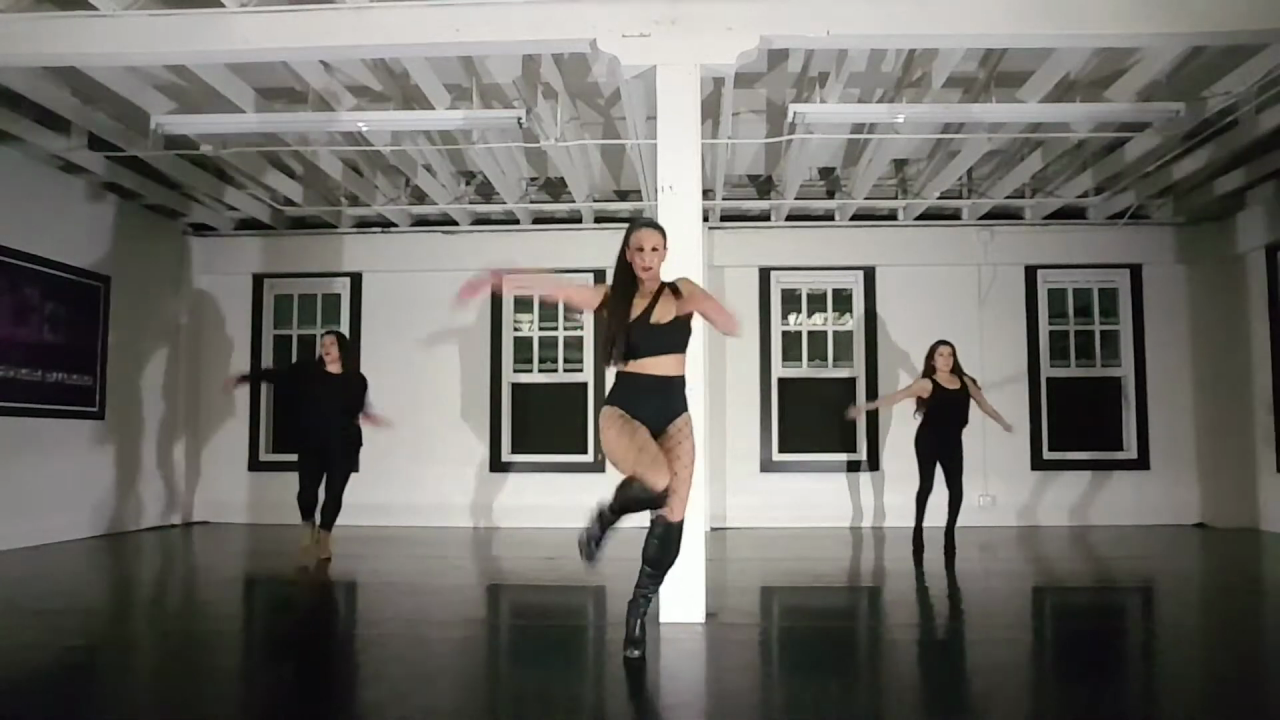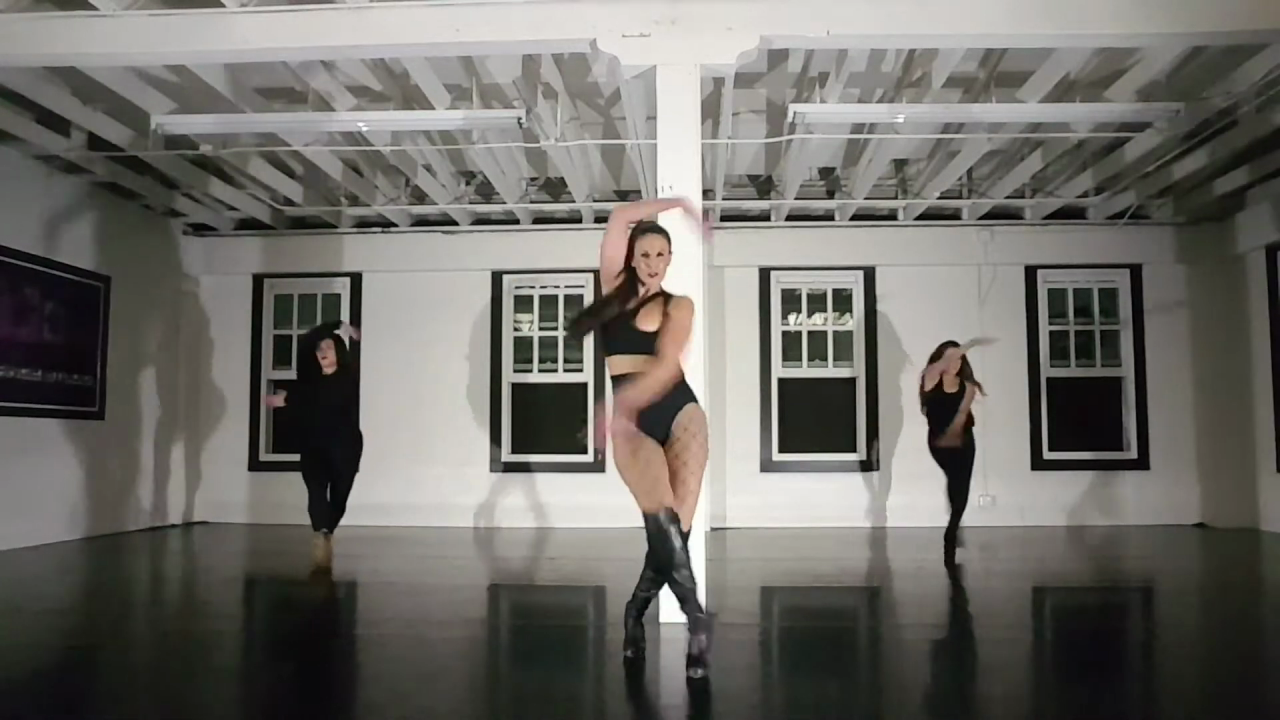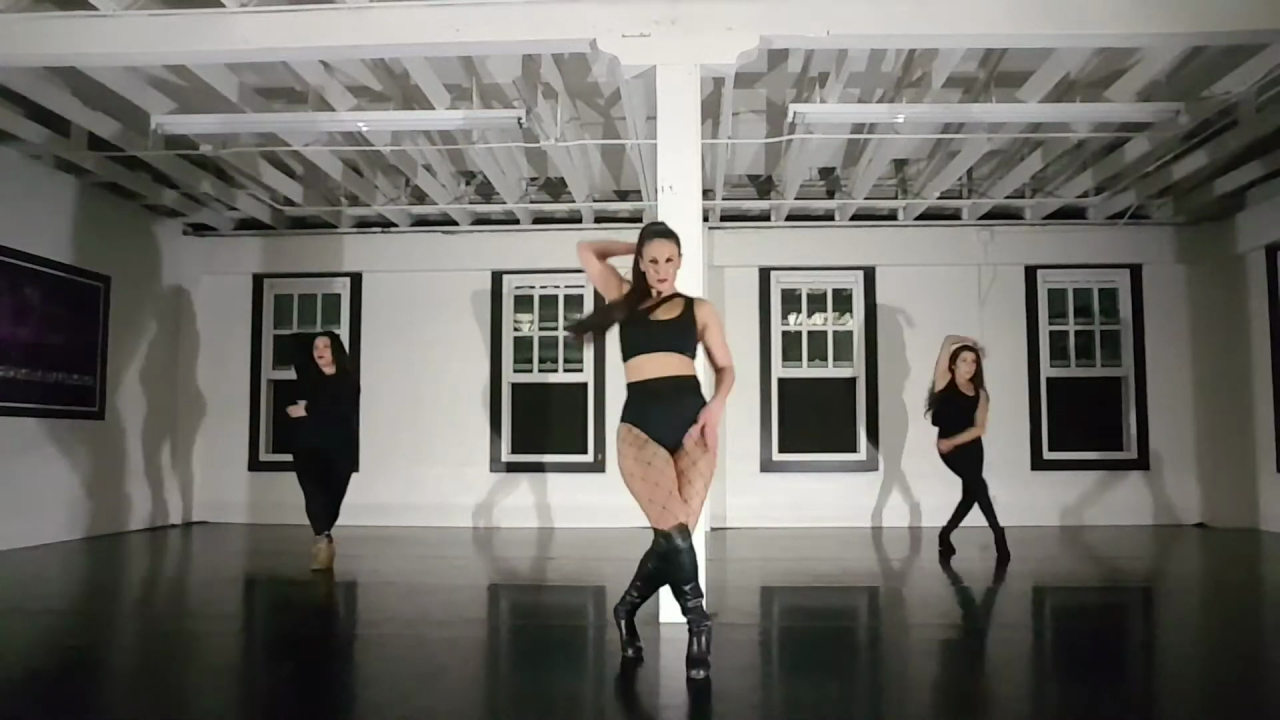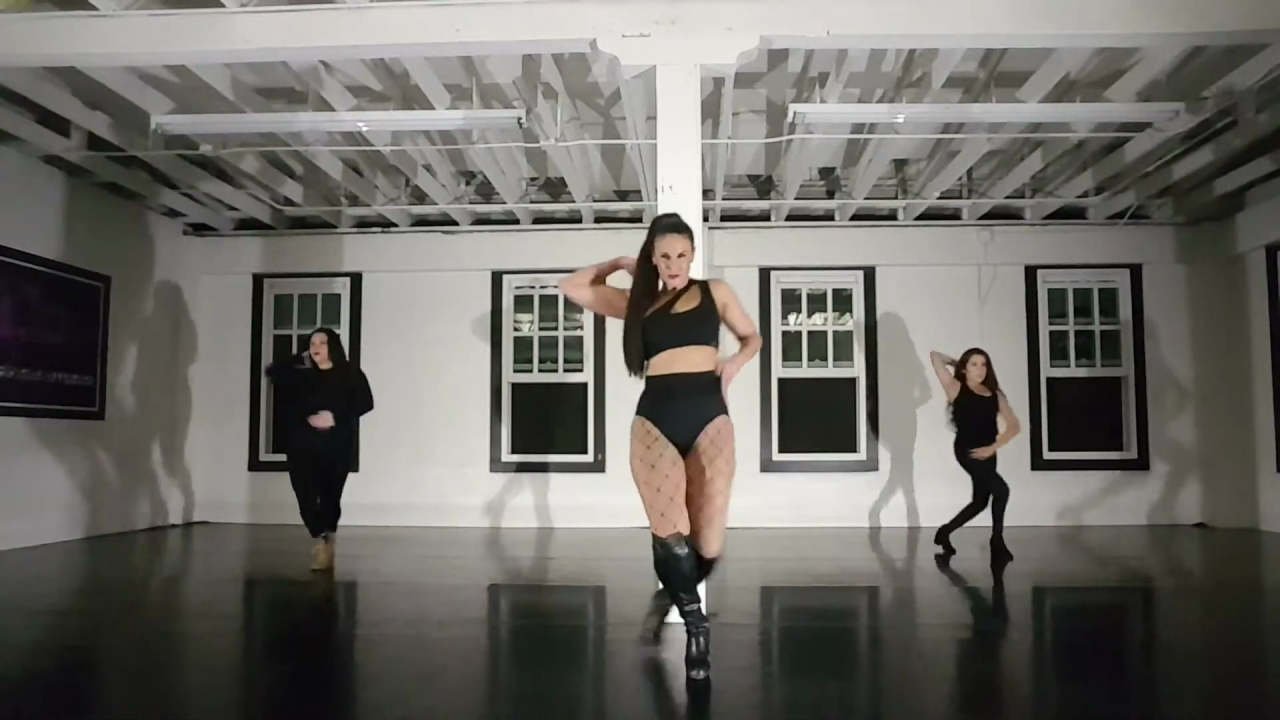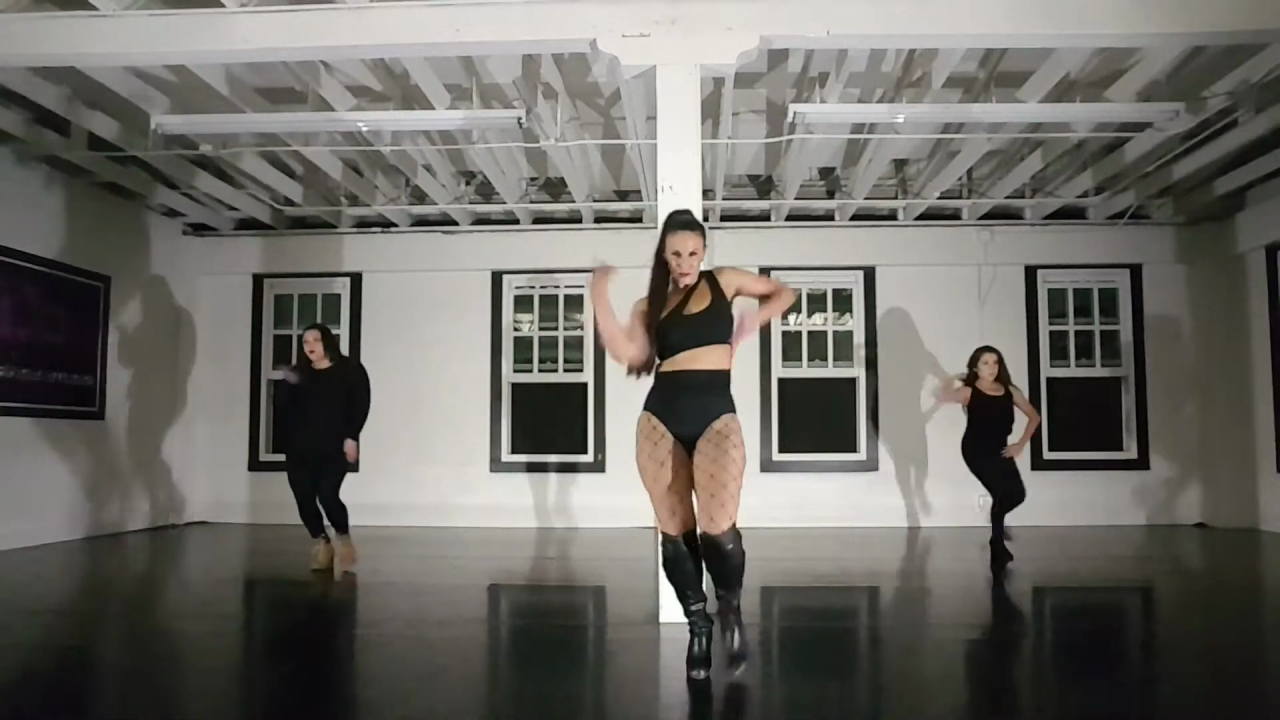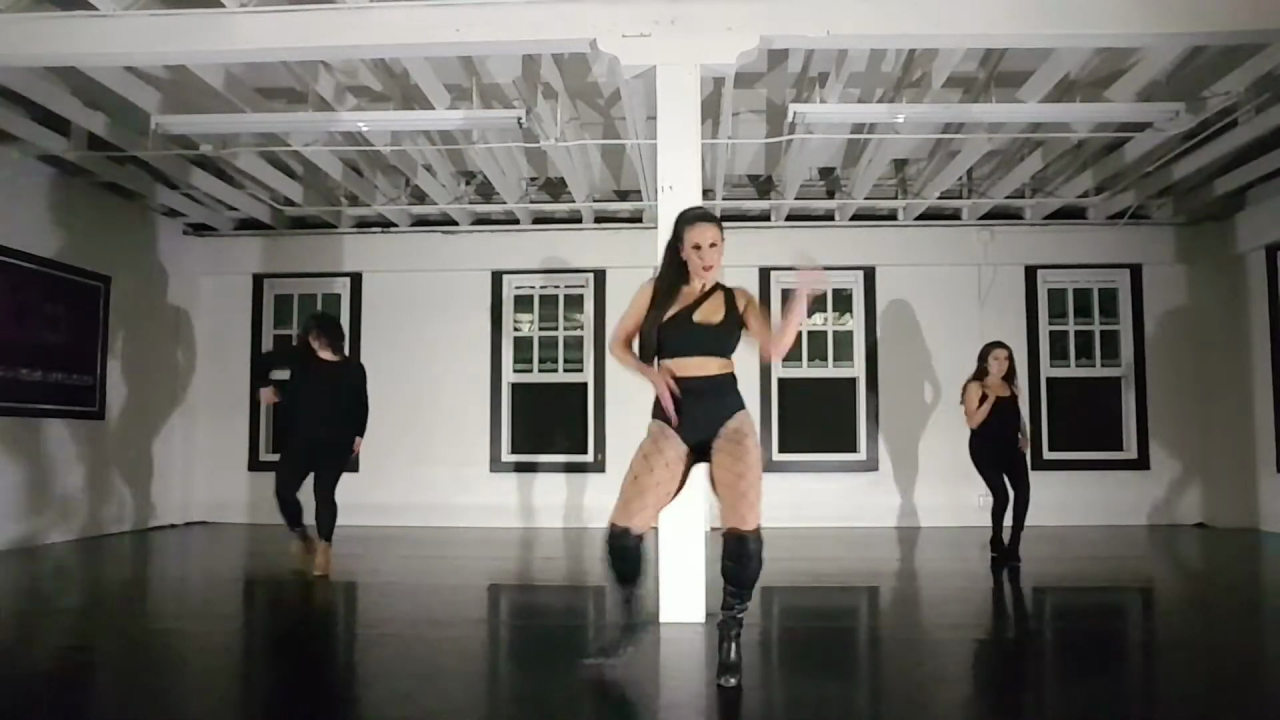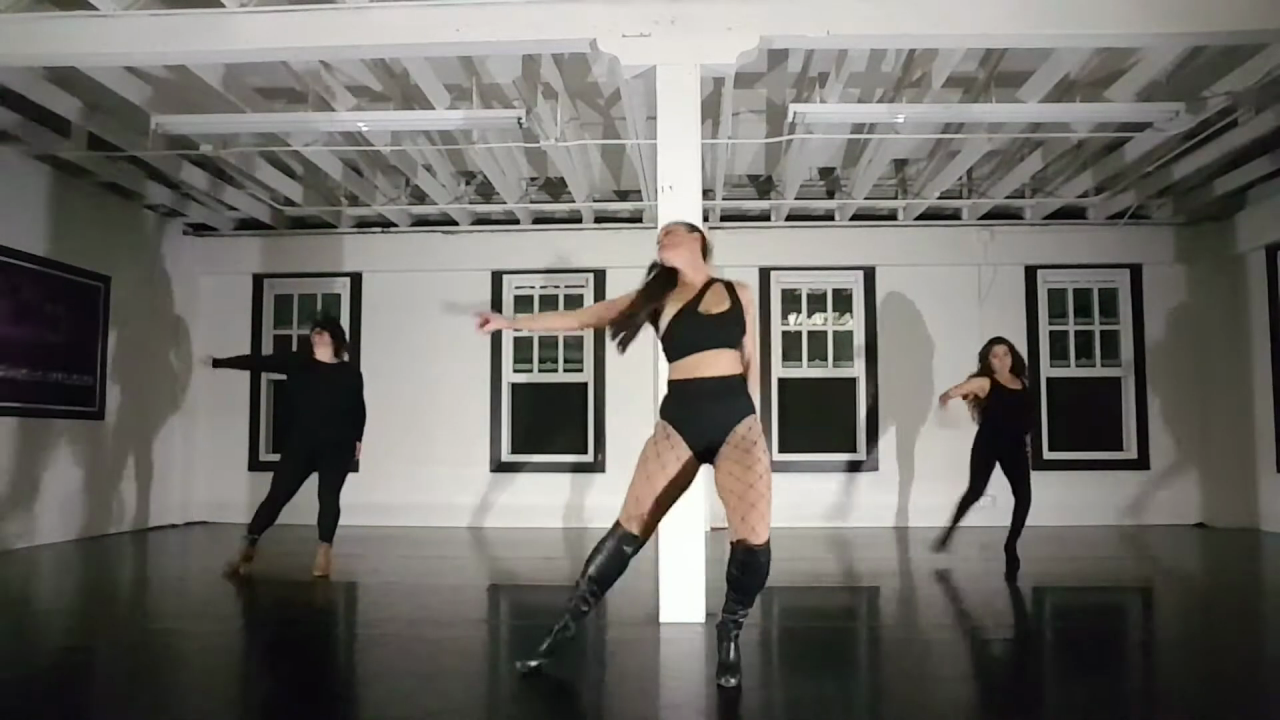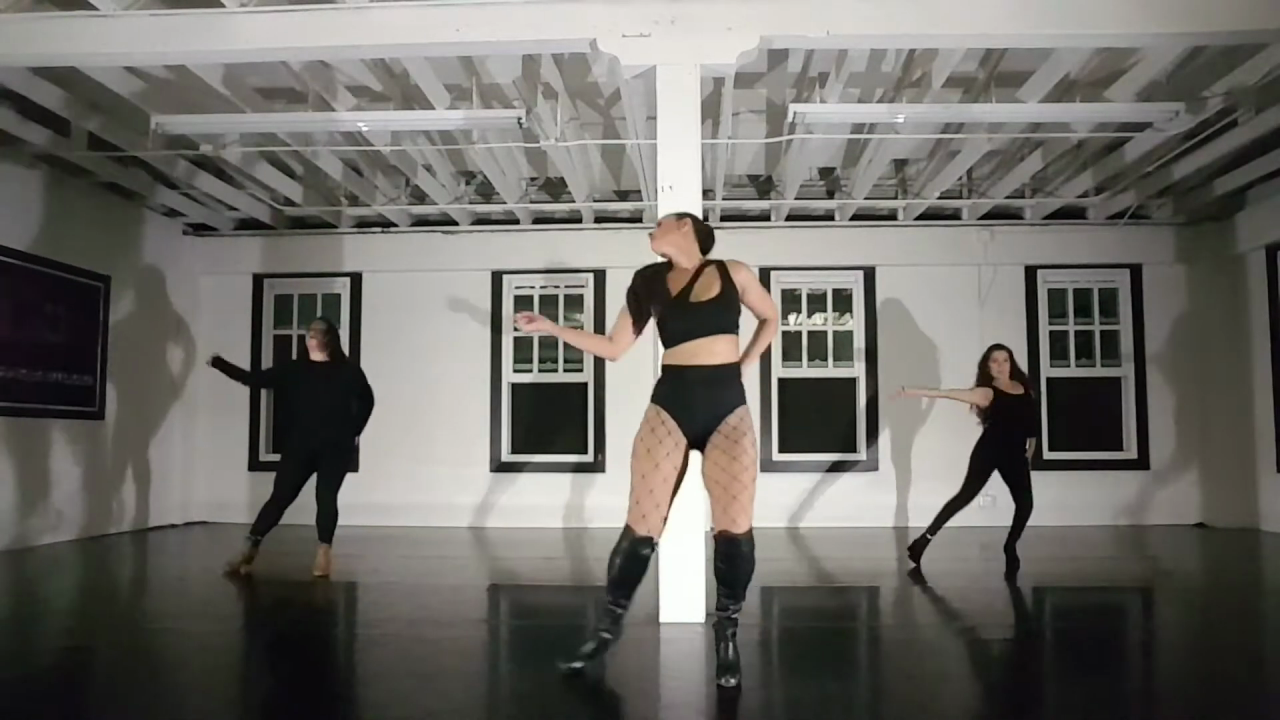
dt=0.2s
person 1, frame 1
left shoulder: (682, 290)
right shoulder: (610, 297)
left elbow: (726, 323)
right elbow: (556, 290)
left wrist: (704, 305)
right wrist: (501, 279)
left hip: (673, 414)
right hip: (624, 410)
left knee: (671, 520)
right knee: (657, 482)
left ankle: (638, 610)
right ankle: (606, 516)
person 1, frame 2
left shoulder: (679, 306)
right shoulder: (615, 287)
left elbow: (669, 365)
right elbow: (618, 219)
left wrist: (619, 407)
right wrist: (676, 205)
left hip: (680, 413)
right hip: (633, 422)
left knee: (677, 526)
right knee: (662, 514)
left ankle: (637, 610)
right ankle: (697, 618)
person 1, frame 3
left shoulder: (698, 309)
right shoulder: (625, 297)
left elbow: (726, 367)
right elbow: (586, 250)
left wrist: (716, 405)
right wrist: (636, 245)
left hip: (690, 424)
right hip: (639, 426)
left knee: (675, 536)
right knee: (672, 529)
left ankle: (627, 607)
right ankle: (698, 625)
person 1, frame 4
left shoulder: (714, 291)
right shoulder: (635, 301)
left elbow: (752, 336)
right elbow: (572, 287)
left wrist: (735, 361)
right wrist: (620, 264)
left hip: (709, 418)
right hip: (654, 421)
left knee: (707, 545)
right knee: (670, 535)
left ankle: (667, 598)
right ankle: (696, 625)
person 1, frame 5
left shoulder: (724, 281)
right shoulder: (650, 305)
left elbow: (783, 293)
right elbow: (625, 352)
left wrist: (755, 320)
right wrist: (599, 294)
left hip: (716, 414)
right hip: (661, 416)
left knee: (718, 528)
right knee: (675, 533)
left ankle: (731, 616)
right ankle: (698, 623)
person 1, frame 6
left shoulder: (738, 299)
right shoulder: (656, 290)
left elbow: (774, 351)
right elbow: (619, 342)
left wrist: (802, 298)
right wrist: (651, 374)
left hip: (727, 416)
right hip: (671, 420)
left knee: (743, 528)
right knee: (625, 527)
left ankle: (730, 630)
right ankle: (629, 620)
person 1, frame 7
left shoulder: (737, 293)
right shoulder: (656, 295)
right elbow: (582, 319)
left wrist: (750, 418)
right wrist: (513, 322)
left hip: (733, 419)
right hip: (679, 423)
left knee: (754, 539)
right knee: (629, 532)
left ankle: (730, 632)
right ankle: (567, 626)
person 1, frame 8
left shoulder: (733, 273)
right shoulder: (650, 284)
left elbow: (770, 318)
right elbow: (611, 348)
left wrist: (741, 363)
right wrist: (551, 327)
left hip: (728, 408)
right hip: (670, 409)
left knee: (735, 529)
right knee: (642, 528)
left ankle: (727, 631)
right ankle: (609, 626)
person 2, frame 1
left shoulder: (355, 379)
right shoulder: (304, 371)
left elbow: (358, 405)
right elbow: (274, 375)
left wrist: (364, 415)
right wrist: (244, 377)
left hip: (344, 445)
right hip: (312, 443)
left knee: (334, 492)
right knee: (307, 489)
left ankle: (324, 536)
right ankle: (309, 528)
person 2, frame 2
left shoulder: (347, 378)
right shoulder: (310, 371)
left elbow: (328, 401)
right elbow: (306, 340)
left wrist: (287, 399)
right wrist: (340, 326)
left hip: (344, 447)
right hip: (312, 445)
left knee: (338, 496)
right knee: (316, 493)
left ankle: (325, 536)
right ankle: (321, 540)
person 2, frame 3
left shoulder: (348, 379)
right shoulder: (309, 374)
left elbow: (344, 409)
left wrist: (307, 409)
left hip: (340, 449)
right hip: (308, 448)
left knee: (332, 498)
right knee: (314, 495)
left ankle: (323, 540)
right ankle: (324, 542)
person 2, frame 4
left shoulder: (349, 373)
right shoulder: (301, 374)
left elbow: (366, 403)
right elbow: (273, 372)
left wrist: (335, 416)
right wrist: (300, 358)
left hip: (336, 448)
right hip: (301, 447)
left knee: (329, 499)
right knee: (306, 497)
left ankle: (327, 537)
right ankle: (322, 543)
person 2, frame 5
left shoulder: (350, 370)
right shoulder: (301, 374)
left elbow: (362, 405)
right elbow: (287, 407)
left wrist: (352, 437)
right wrist: (289, 382)
left hip: (334, 447)
right hip: (300, 447)
left knee: (327, 496)
right knee: (304, 498)
left ankle: (344, 539)
right ankle: (322, 544)
person 2, frame 6
left shoulder: (352, 368)
right shoulder: (301, 356)
left elbow: (360, 404)
right elbow: (266, 359)
left wrist: (358, 434)
right wrist: (265, 385)
left hip: (334, 441)
right hip: (299, 439)
left knee: (324, 492)
right knee: (284, 489)
left ankle: (323, 549)
right ankle: (300, 535)
person 2, frame 7
left shoulder: (350, 373)
right shoulder: (298, 363)
left elbow: (358, 408)
right elbow: (258, 362)
left wrist: (357, 438)
right wrist: (219, 362)
left hip: (337, 446)
right hip: (301, 443)
left knee: (328, 497)
right knee: (277, 494)
left ankle: (324, 552)
right ankle: (248, 547)
person 2, frame 8
left shoulder: (347, 369)
right shoulder: (293, 369)
left elbow: (366, 400)
right elbow: (253, 380)
left wrist: (355, 432)
right wrist: (218, 362)
left hip: (336, 446)
right hip: (299, 444)
left knee: (326, 498)
right knee: (280, 496)
left ankle: (324, 553)
right ankle: (250, 548)
person 3, frame 1
left shoulder: (965, 382)
right shoulder: (927, 383)
left elbow: (982, 403)
right elbow: (896, 397)
left wrist: (1002, 422)
right wrist: (866, 407)
left hip: (952, 441)
right hip: (928, 439)
left knee: (956, 488)
right knee: (926, 485)
left ankle: (949, 533)
right ankle: (918, 530)
person 3, frame 2
left shoulder: (968, 386)
right shoulder: (932, 378)
left elbow: (963, 412)
right elbow: (943, 363)
left wrist: (953, 431)
right wrist: (970, 345)
left hip: (962, 441)
right hip: (939, 440)
left knee: (962, 488)
right knee: (955, 479)
left ankle: (951, 534)
right ankle: (954, 531)
person 3, frame 3
left shoulder: (980, 394)
right shoulder: (944, 379)
left elbow: (980, 428)
right elbow: (948, 341)
left wrist: (953, 441)
right wrist: (968, 342)
left hip: (971, 446)
right hip: (950, 447)
left knee: (971, 494)
right knee: (978, 485)
left ankle: (946, 534)
right ankle: (997, 533)
person 3, frame 4
left shoulder: (995, 395)
right shoulder: (956, 388)
left elbow: (1014, 426)
right elbow: (934, 356)
left wrist: (993, 447)
right wrist: (955, 363)
left hip: (985, 451)
right hip: (966, 449)
left knee: (981, 500)
right knee: (1001, 489)
left ankle: (945, 532)
right ankle: (997, 541)
person 3, frame 5
left shoulder: (1010, 391)
right shoulder: (968, 391)
left elbow: (1034, 416)
right elbow: (944, 395)
left wrist: (1021, 444)
right wrist: (964, 379)
left hip: (1000, 451)
right hip: (975, 450)
left knee: (1018, 494)
right knee: (1002, 494)
left ankle: (998, 528)
right ankle: (997, 543)
person 3, frame 6
left shoulder: (1011, 388)
right shoulder: (975, 387)
right elbow: (972, 423)
left wrist: (1024, 437)
right wrist: (990, 398)
left hip: (1010, 447)
right hip: (984, 448)
left knee: (1023, 490)
right knee: (1001, 495)
left ankle: (1014, 545)
right ankle: (997, 541)
person 3, frame 7
left shoulder: (1022, 383)
right shoulder: (984, 382)
right elbow: (951, 393)
left wrist: (1025, 439)
right wrist: (946, 397)
left hip: (1015, 446)
right hip: (987, 443)
left knee: (1024, 497)
right knee: (975, 491)
left ankle: (1011, 548)
right ankle: (949, 530)
person 3, frame 8
left shoulder: (1025, 388)
right shoulder: (987, 392)
left elbow: (1030, 420)
right elbow: (950, 394)
left wrist: (1030, 448)
right wrist: (912, 391)
left hip: (1015, 453)
right hip: (989, 449)
left knee: (1025, 503)
right knee: (966, 494)
left ankle: (1010, 549)
right ankle: (925, 538)
